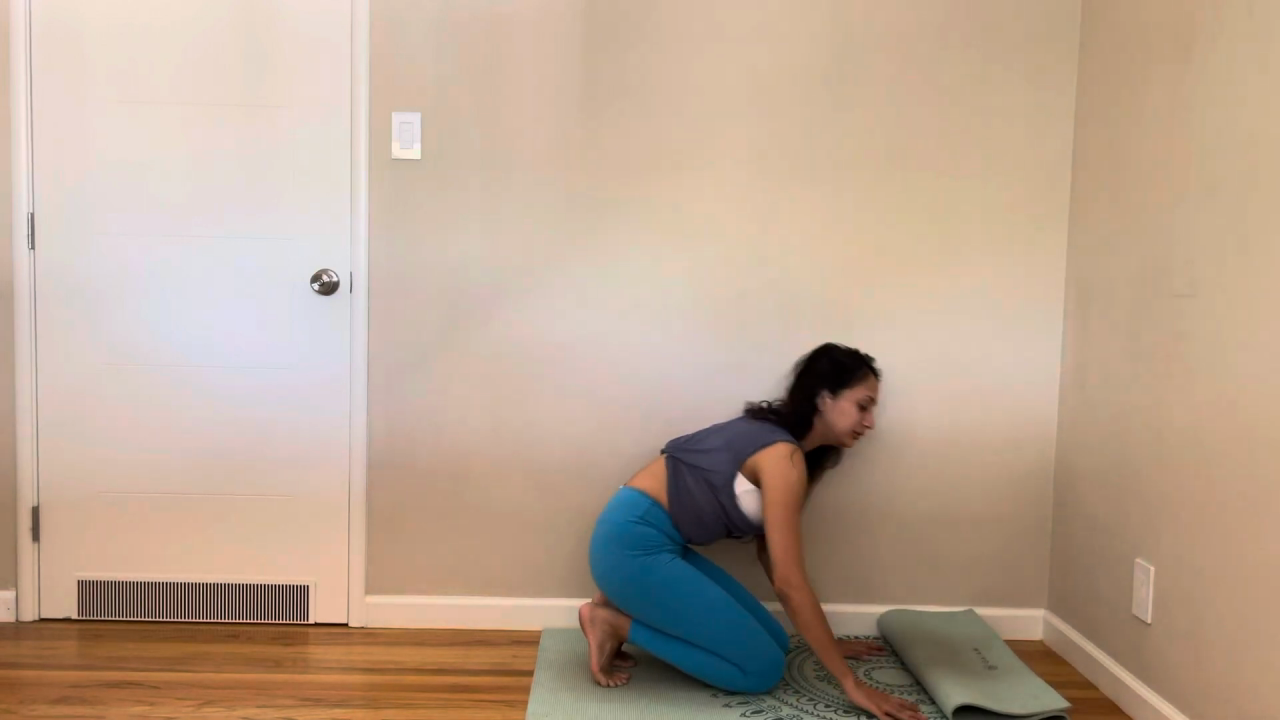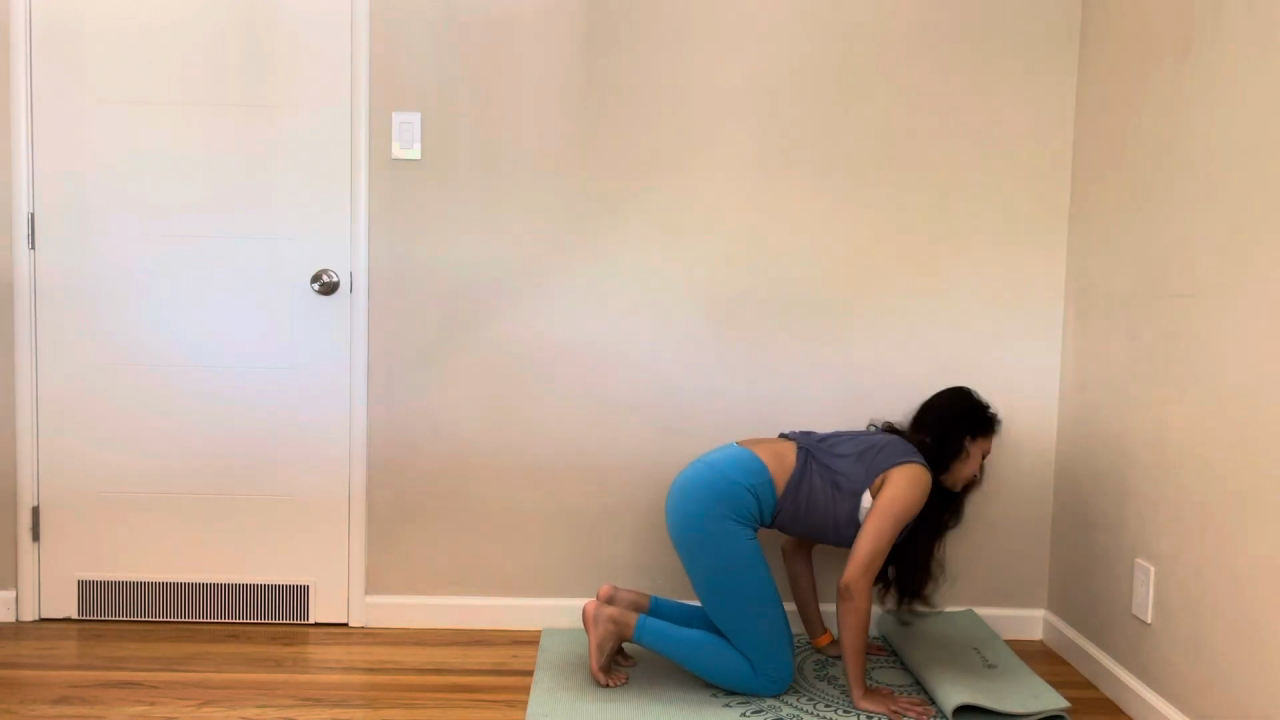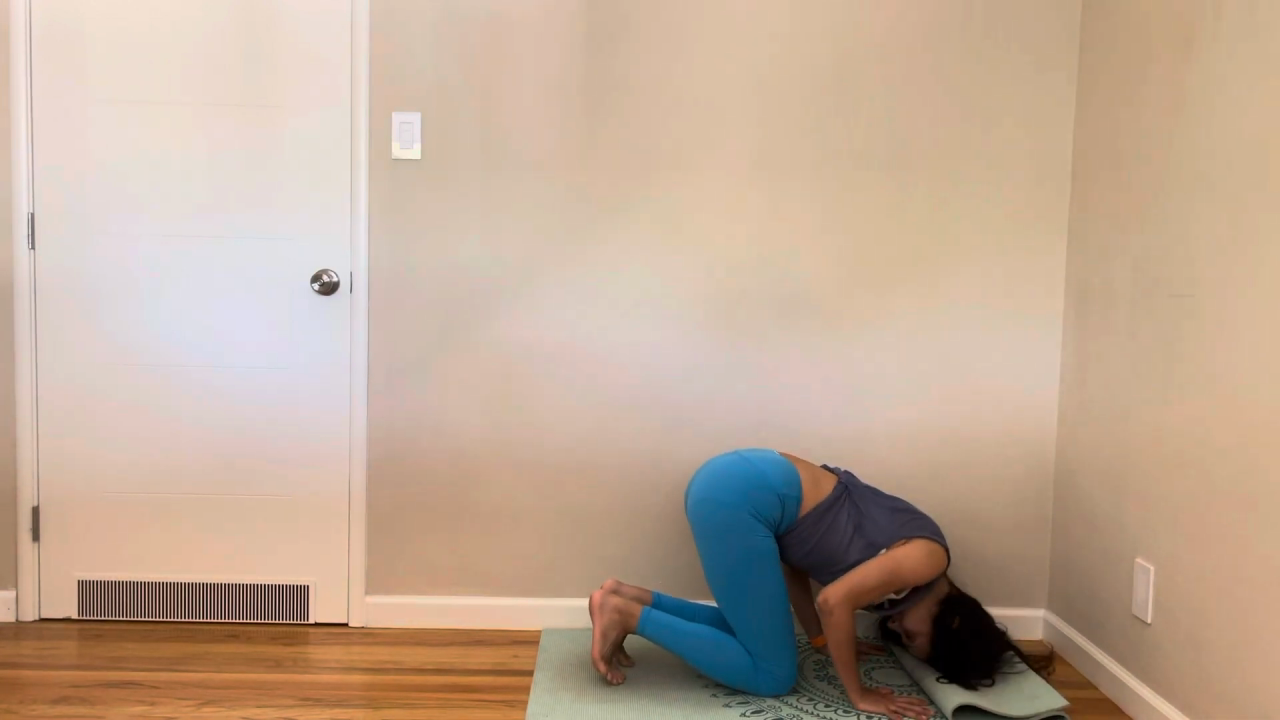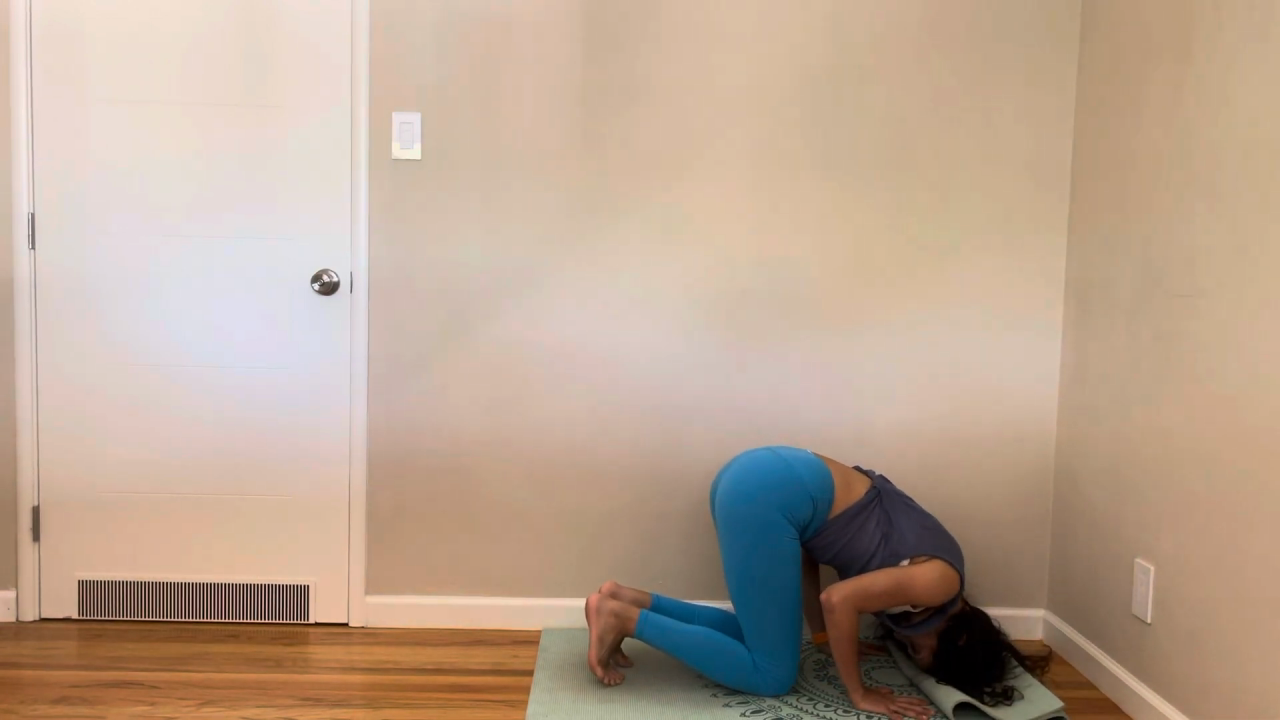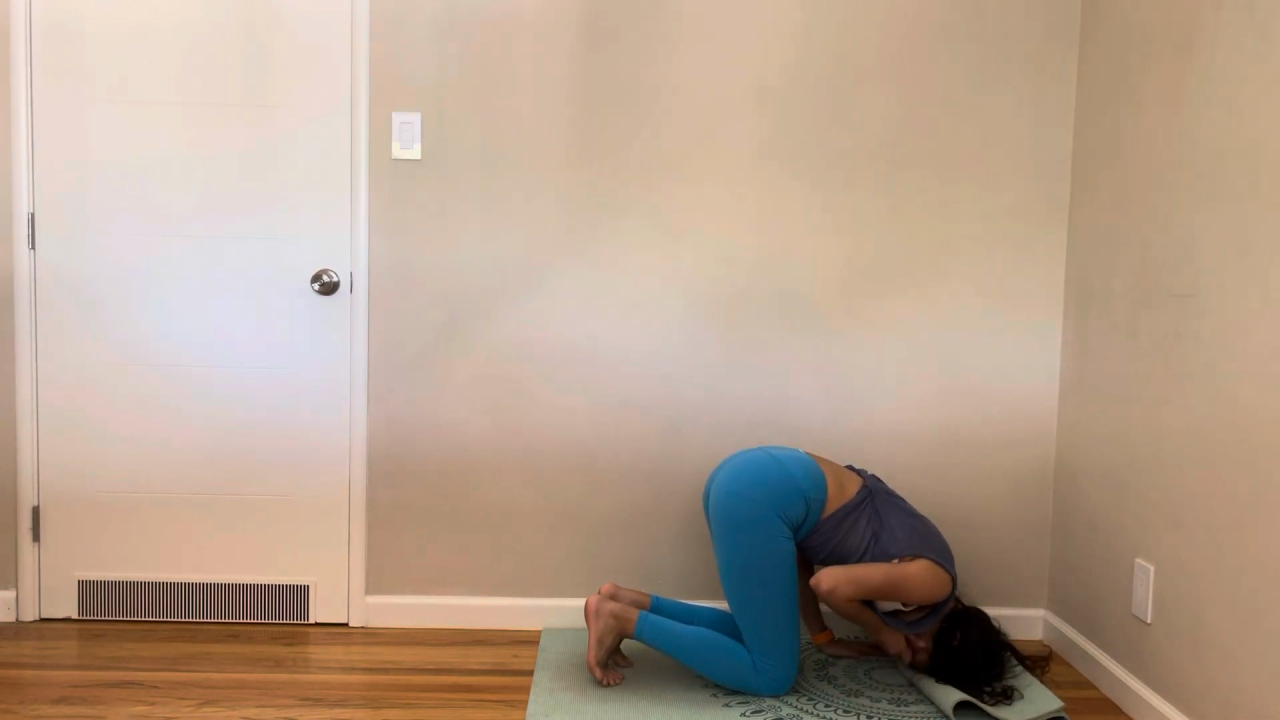
dt=1s
person 1, frame 1
left shoulder: (773, 436)
right shoulder: (783, 456)
left elbow: (772, 549)
right elbow: (789, 583)
left wrist: (827, 641)
right wrist: (850, 683)
left hip: (654, 539)
right hip: (634, 544)
left knee: (773, 642)
right knee: (762, 670)
left ankle: (623, 607)
right ankle: (617, 625)
person 1, frame 2
left shoulder: (884, 455)
right shoulder: (914, 476)
left elbow: (797, 547)
right elbow: (854, 584)
left wrist: (822, 638)
left hip: (708, 485)
right hip: (717, 502)
left knee: (752, 638)
right knee: (769, 675)
left ankle: (626, 602)
right ankle: (621, 624)
person 1, frame 3
left shoulder: (906, 546)
right shoulder: (927, 558)
left elbow: (793, 565)
right elbow: (834, 601)
left wrist: (822, 640)
left hip: (730, 481)
right hip: (738, 497)
left knee: (757, 635)
right knee: (771, 675)
left ankle: (629, 596)
right ankle: (628, 616)
person 1, frame 4
left shoulder: (926, 563)
right shoulder: (942, 581)
left elbow: (803, 553)
right elbow: (838, 600)
left wrist: (824, 638)
left hip: (756, 476)
right hip: (768, 496)
left knee: (758, 637)
right knee: (771, 675)
left ankle: (627, 598)
right ankle: (625, 618)
person 1, frame 5
left shoulder: (917, 562)
right shoulder: (933, 582)
left elbow: (801, 560)
right elbow: (830, 585)
left wrist: (823, 638)
right wrist: (882, 633)
left hip: (749, 476)
right hip: (761, 497)
left knee: (757, 637)
right knee: (771, 676)
left ankle: (625, 600)
right ankle: (624, 619)
